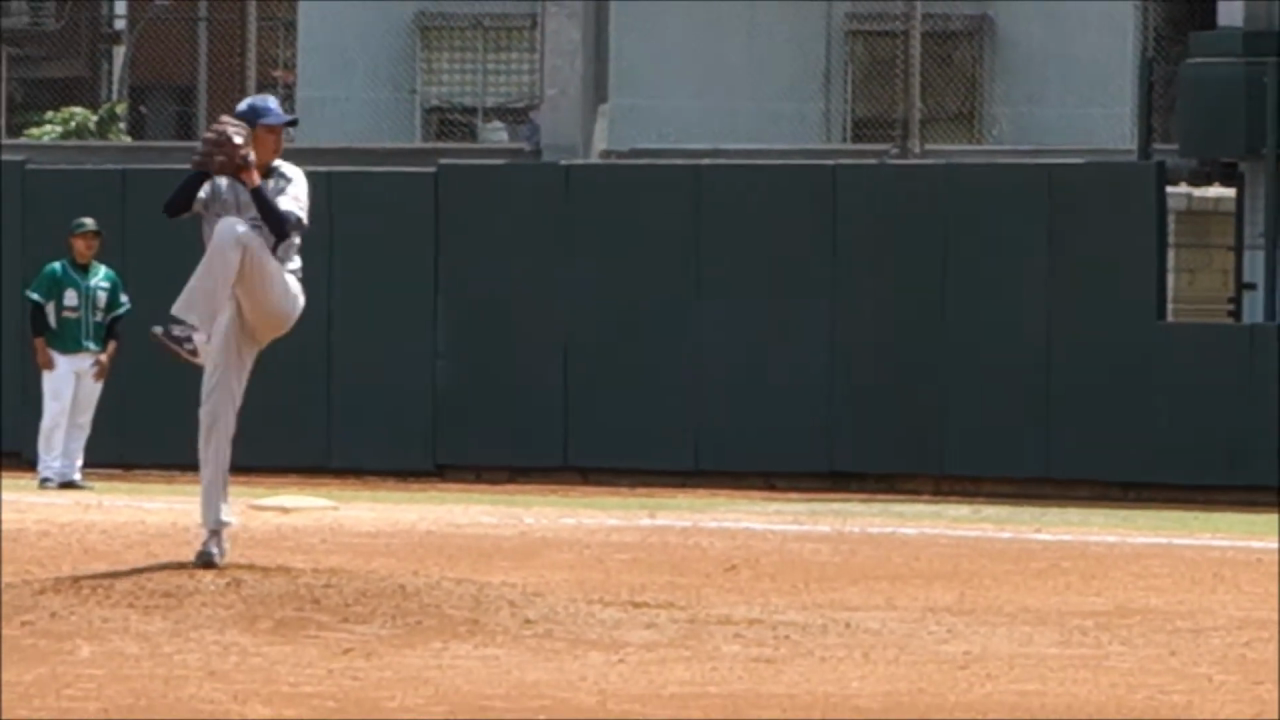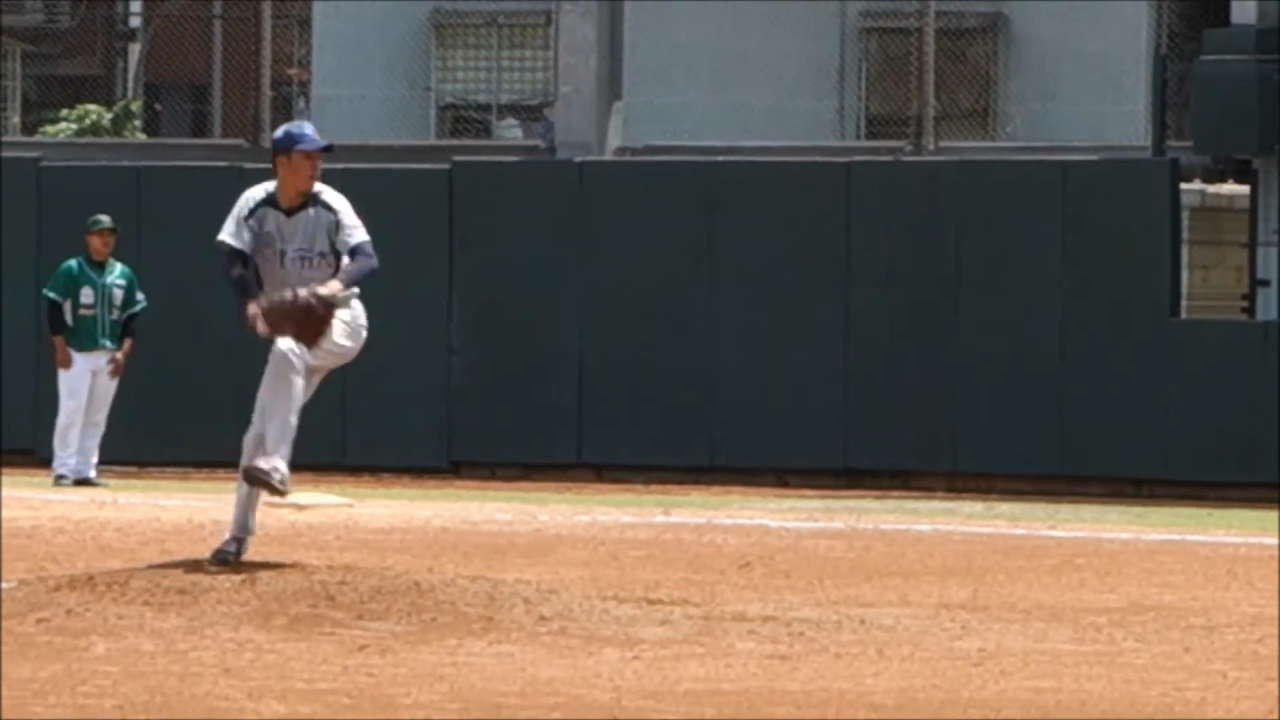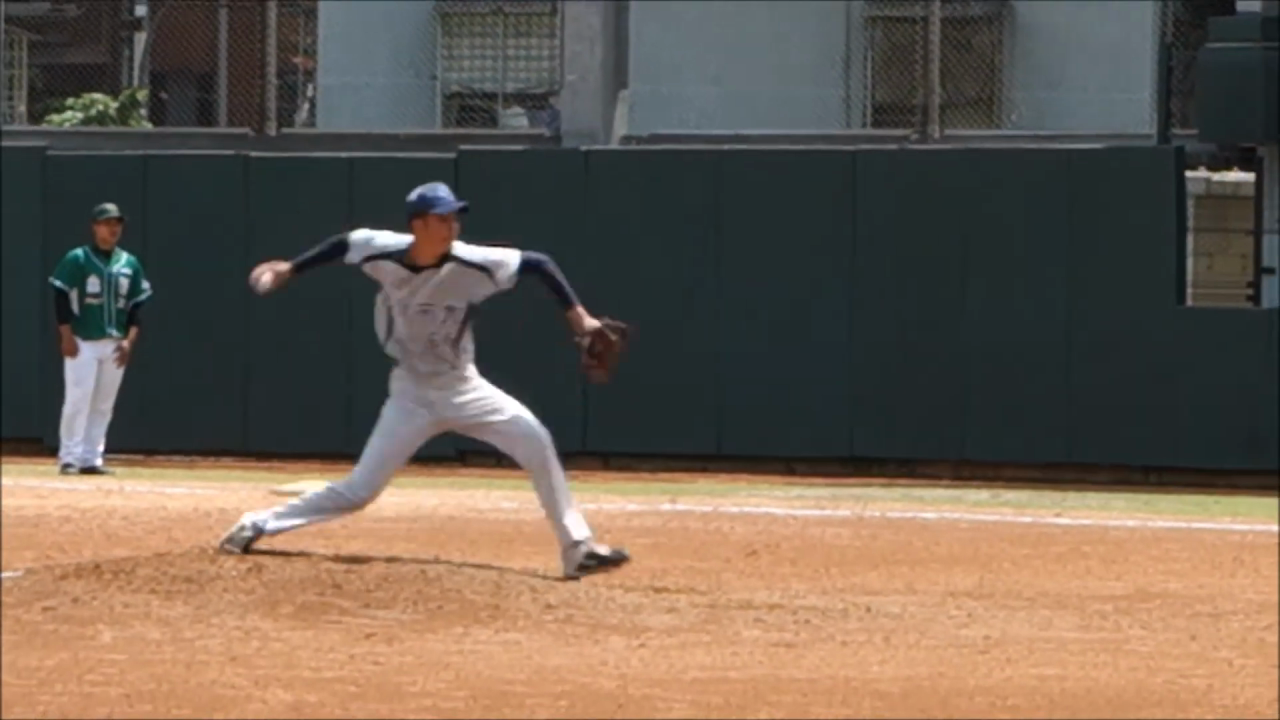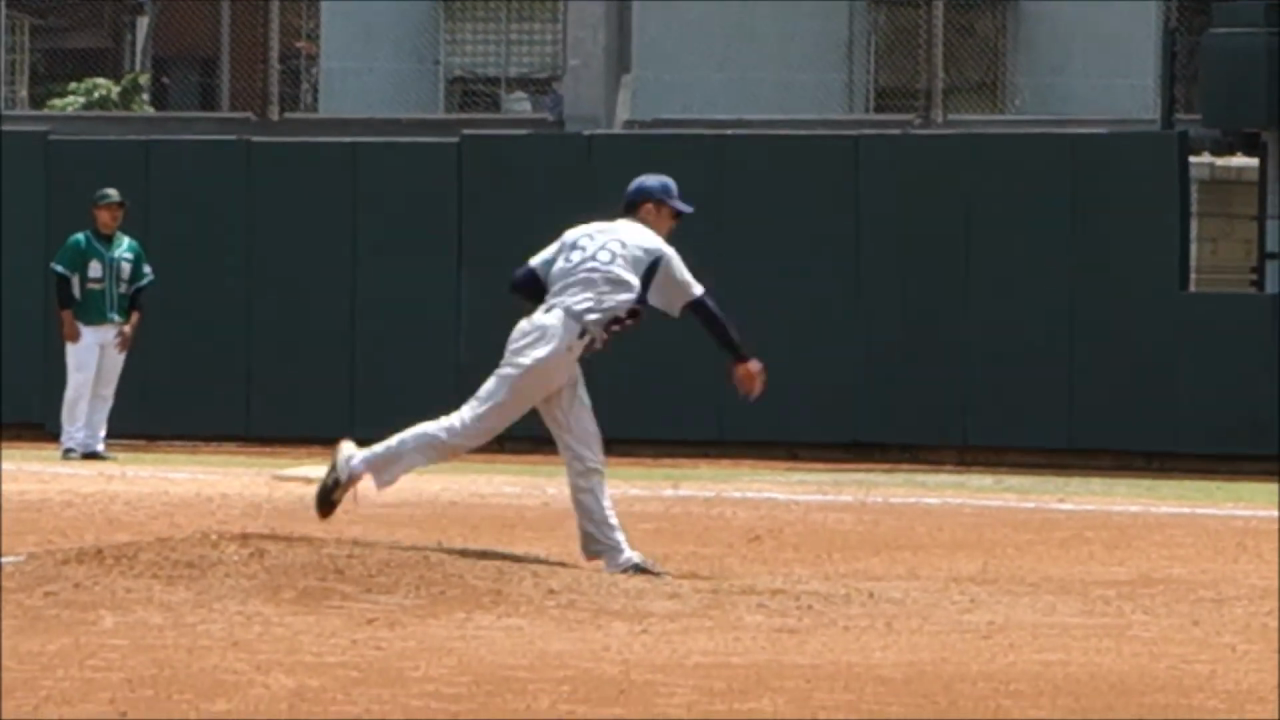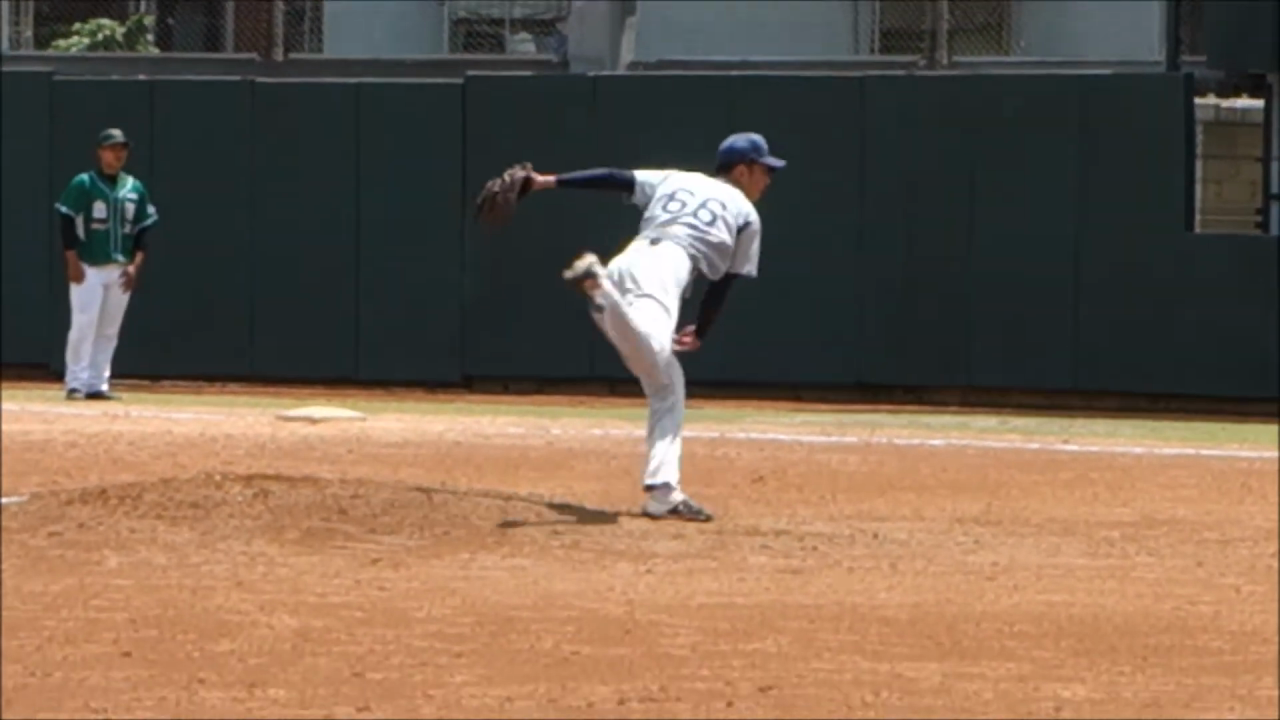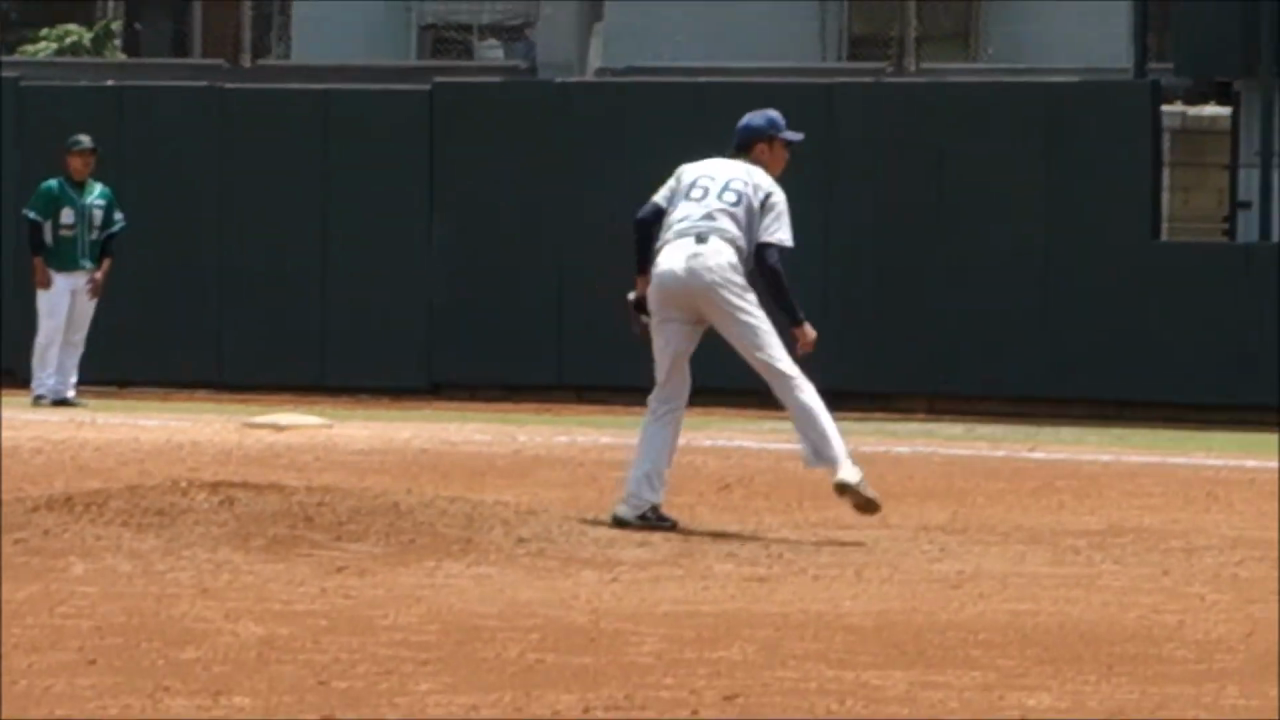
dt=0.3s
person 1, frame 1
left shoulder: (290, 178)
right shoulder: (212, 178)
left elbow: (286, 229)
right elbow: (172, 209)
left wrist: (253, 183)
right wrist: (208, 166)
left hip: (279, 299)
right hip: (231, 309)
left knee: (231, 229)
right knee: (215, 416)
left ankle: (188, 328)
right ankle: (214, 535)
person 1, frame 2
left shoulder: (332, 206)
right shoulder: (253, 203)
left elbow: (367, 258)
right elbow: (234, 263)
left wrist: (339, 283)
right wrist: (251, 306)
left hip: (340, 323)
right hip: (292, 331)
left knee: (287, 350)
right knee: (261, 431)
left ankle: (273, 467)
right ankle: (239, 533)
person 1, frame 3
left shoulder: (471, 262)
right shoulder: (385, 253)
left elbow: (539, 262)
right elbow: (345, 243)
left wrist: (575, 311)
right wrist: (289, 269)
left hip: (463, 387)
right hip: (413, 390)
left knee: (532, 437)
right knee: (362, 485)
left ankle: (578, 548)
right ankle: (260, 524)
person 1, frame 4
left shoulder: (582, 234)
right shoulder: (657, 251)
left elbow: (522, 280)
right elbow: (701, 307)
right wrist: (741, 358)
left hip: (556, 356)
right hip: (549, 346)
left knee: (586, 459)
right knee: (465, 429)
left ankle: (617, 555)
right ankle: (355, 463)
person 1, frame 5
left shoulder: (674, 180)
right shoulder: (744, 214)
left elbow: (613, 178)
right elbow: (722, 284)
left wrist: (551, 182)
right wrist: (695, 331)
left hip: (621, 266)
right hip: (659, 269)
left knee: (666, 389)
right knee: (657, 371)
left ankle: (663, 492)
right ankle: (596, 280)
person 1, frame 6
left shoulder: (690, 170)
right shoulder: (767, 189)
left elbow: (644, 221)
right elbow: (768, 261)
left wrist: (641, 278)
right wrist: (799, 323)
left hip: (665, 273)
right hip: (716, 269)
left knee: (668, 395)
right knee: (783, 374)
left ankle: (638, 502)
right ankle: (842, 470)
person 2, frame 1
left shoulder: (109, 277)
right shoulder: (54, 272)
left elbow: (115, 319)
right elbow: (37, 311)
left wrist: (108, 353)
right wrist: (41, 349)
left hip: (93, 358)
right hip: (59, 355)
left knee: (82, 419)
right knee: (55, 414)
left ankle: (69, 473)
right ankle: (48, 472)
person 2, frame 2
left shoulder: (124, 274)
right shoulder: (70, 269)
left elbow: (131, 317)
right elbow: (54, 309)
left wrist: (124, 351)
right wrist: (60, 347)
left hip: (109, 356)
right hip: (75, 353)
left knee: (97, 417)
right knee: (71, 412)
left ankle: (84, 470)
right ankle: (63, 469)
person 2, frame 3
left shoulder: (130, 263)
right shoulder: (77, 258)
left elbow: (137, 305)
right elbow: (61, 298)
left wrist: (130, 340)
right wrist: (66, 336)
left hip: (115, 344)
right hip: (82, 341)
left knee: (103, 405)
right knee: (77, 400)
left ankle: (91, 458)
right ankle: (69, 457)
person 2, frame 4
left shoulder: (132, 248)
right shoulder: (78, 243)
left elbow: (139, 290)
right elbow: (62, 283)
left wrist: (131, 325)
right wrist: (68, 322)
left hip: (116, 330)
right hip: (84, 327)
left knee: (105, 390)
right knee: (79, 385)
left ankle: (93, 443)
right ankle: (71, 442)
person 2, frame 5
left shoulder: (136, 188)
right shoulder: (82, 183)
left elbow: (143, 230)
right elbow: (67, 224)
left wrist: (135, 265)
right wrist: (72, 262)
left hip: (121, 270)
right hip: (88, 267)
left knee: (109, 331)
right knee: (83, 326)
left ankle: (97, 384)
right ankle: (76, 383)
person 2, frame 6
left shoulder: (104, 194)
right shoulder: (50, 190)
left elbow: (110, 237)
right elbow: (35, 231)
left wrist: (103, 271)
right wrist: (40, 268)
left hip: (88, 276)
right hip: (55, 274)
left knee: (76, 337)
right knee: (49, 333)
left ankle: (63, 389)
right ankle: (42, 388)
